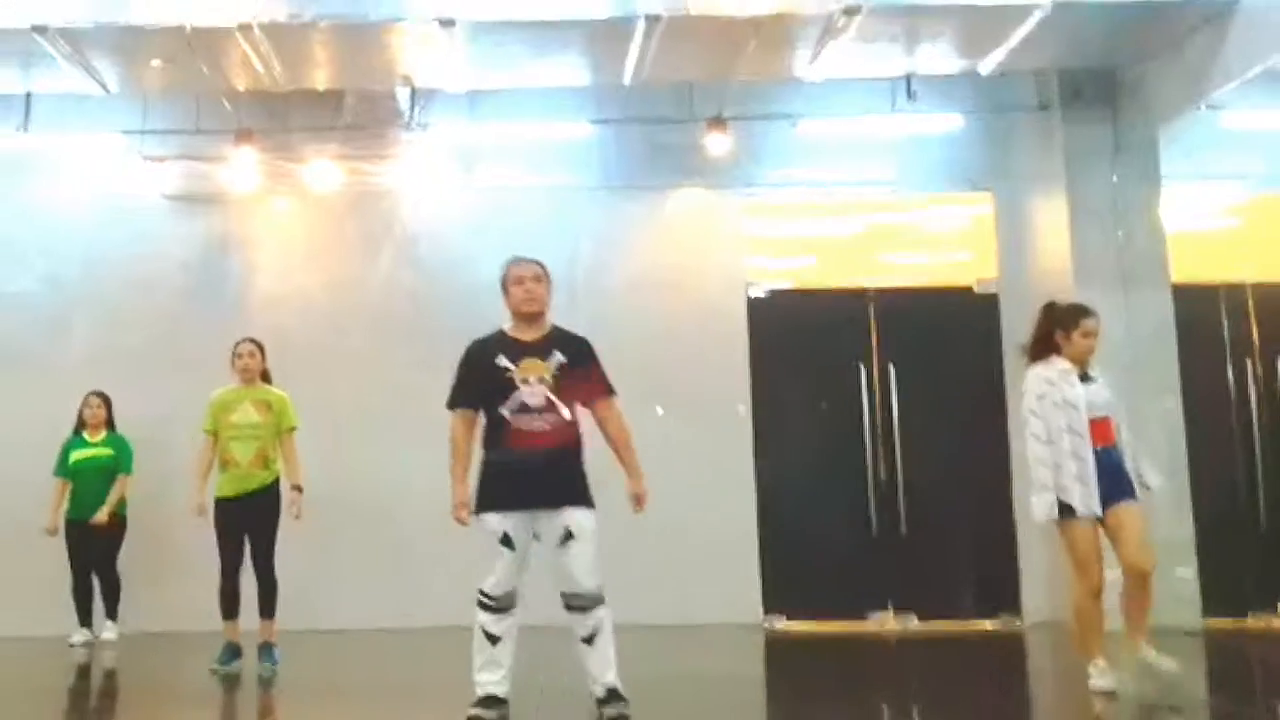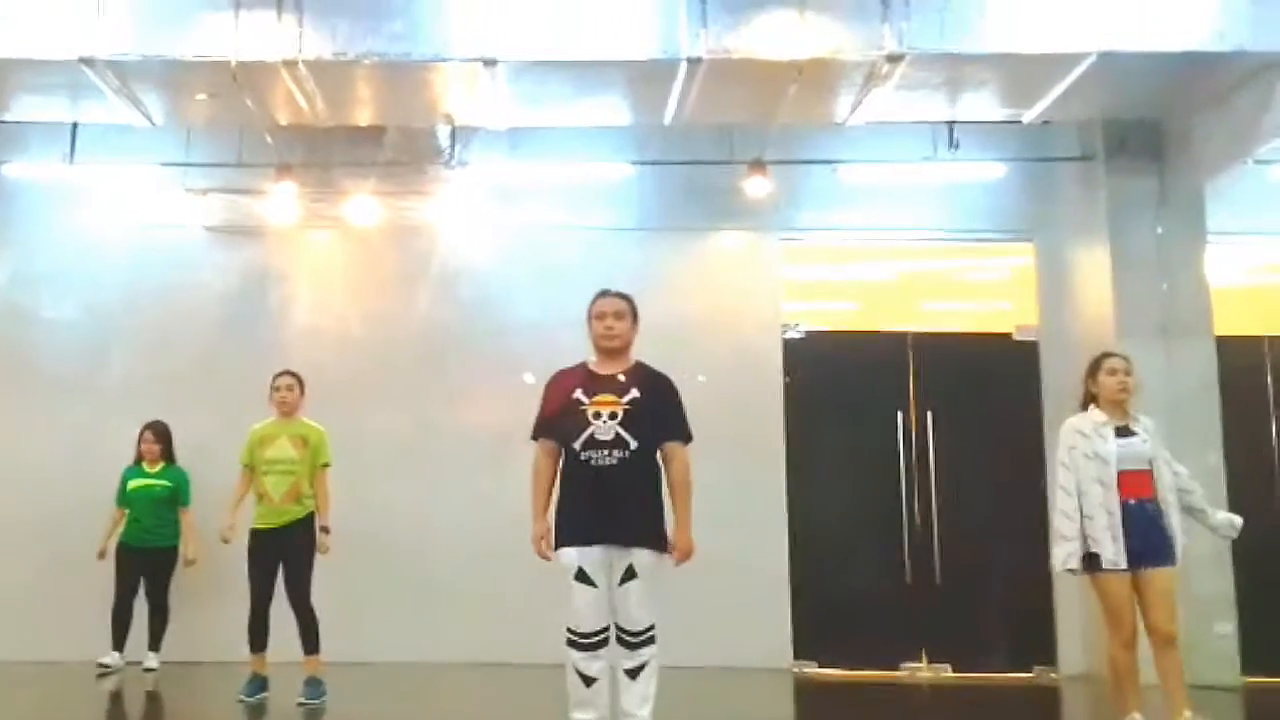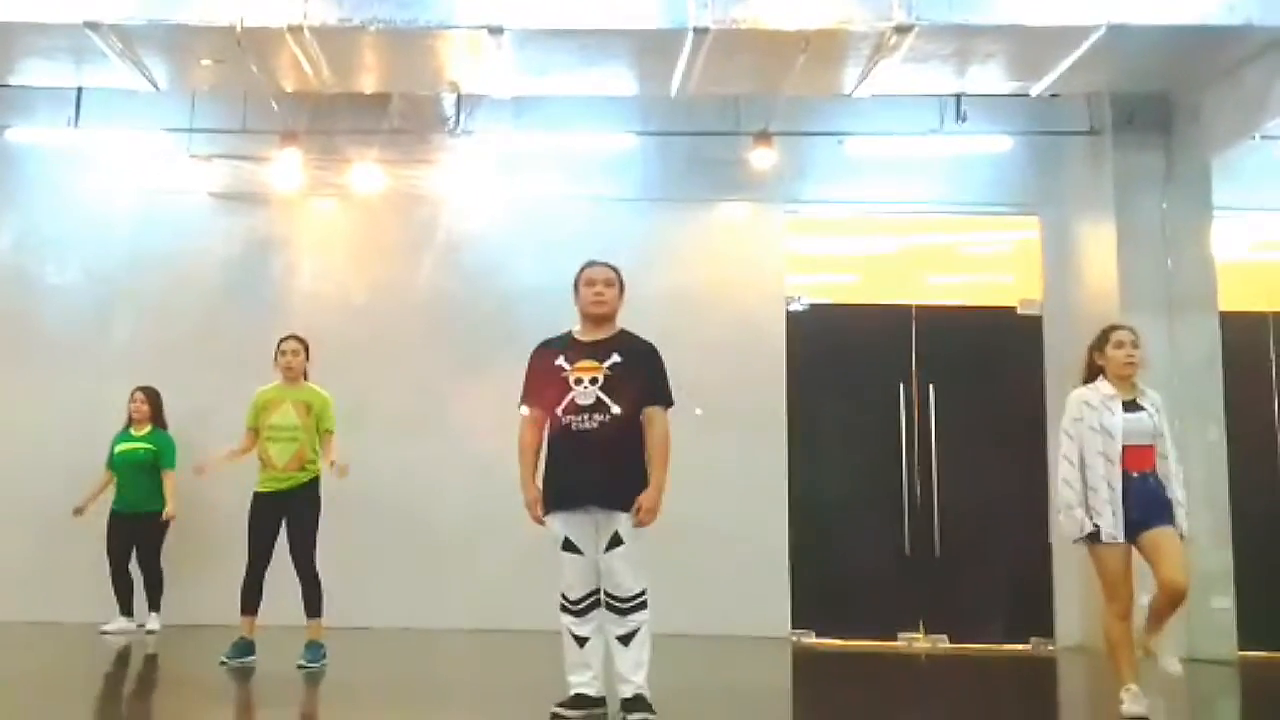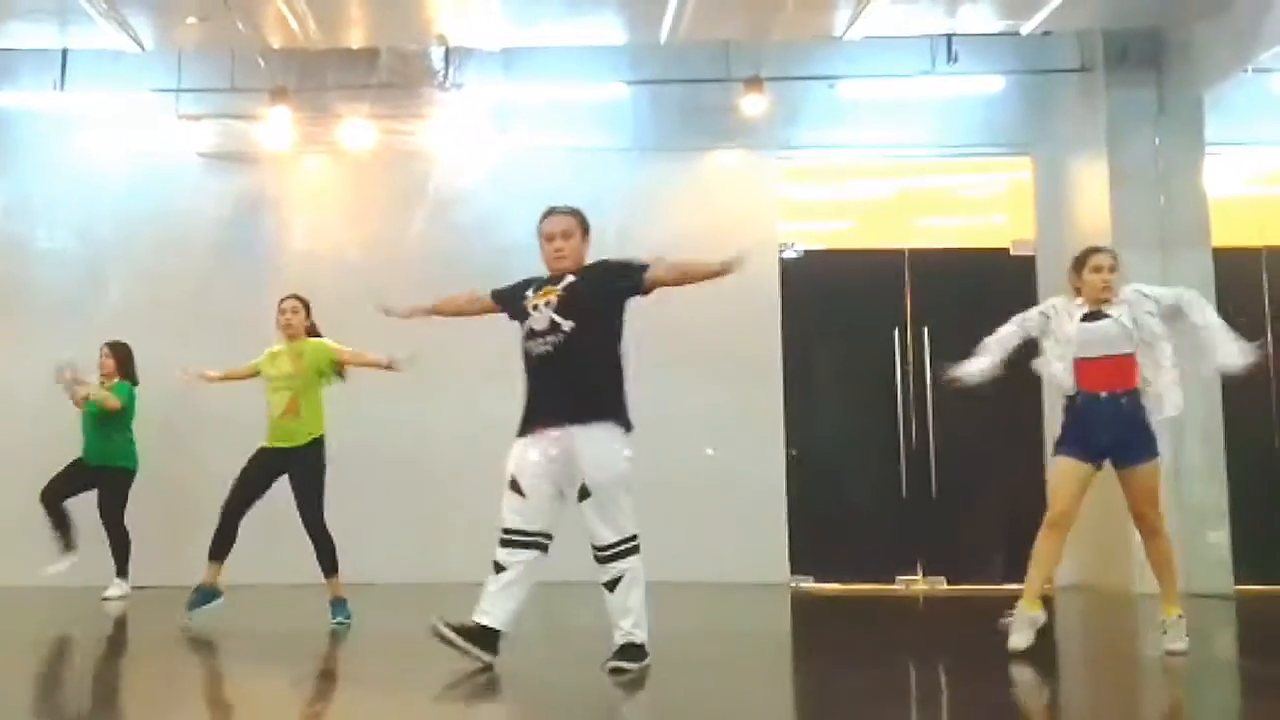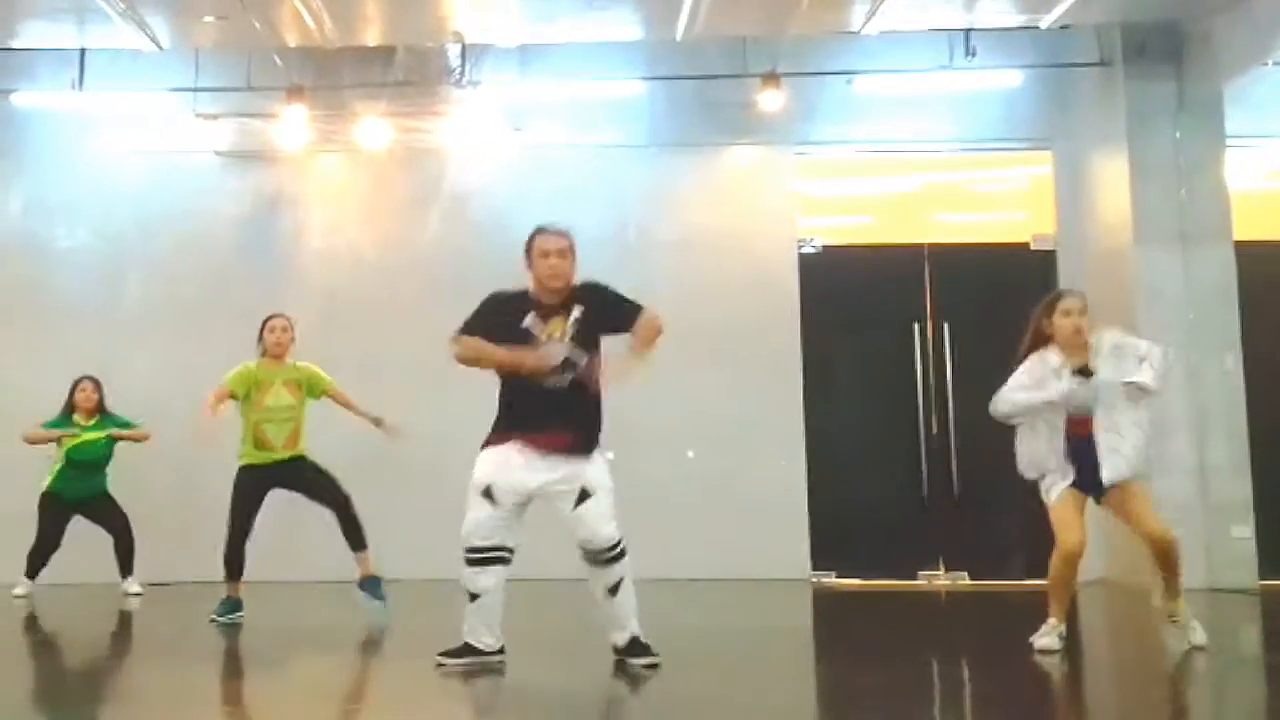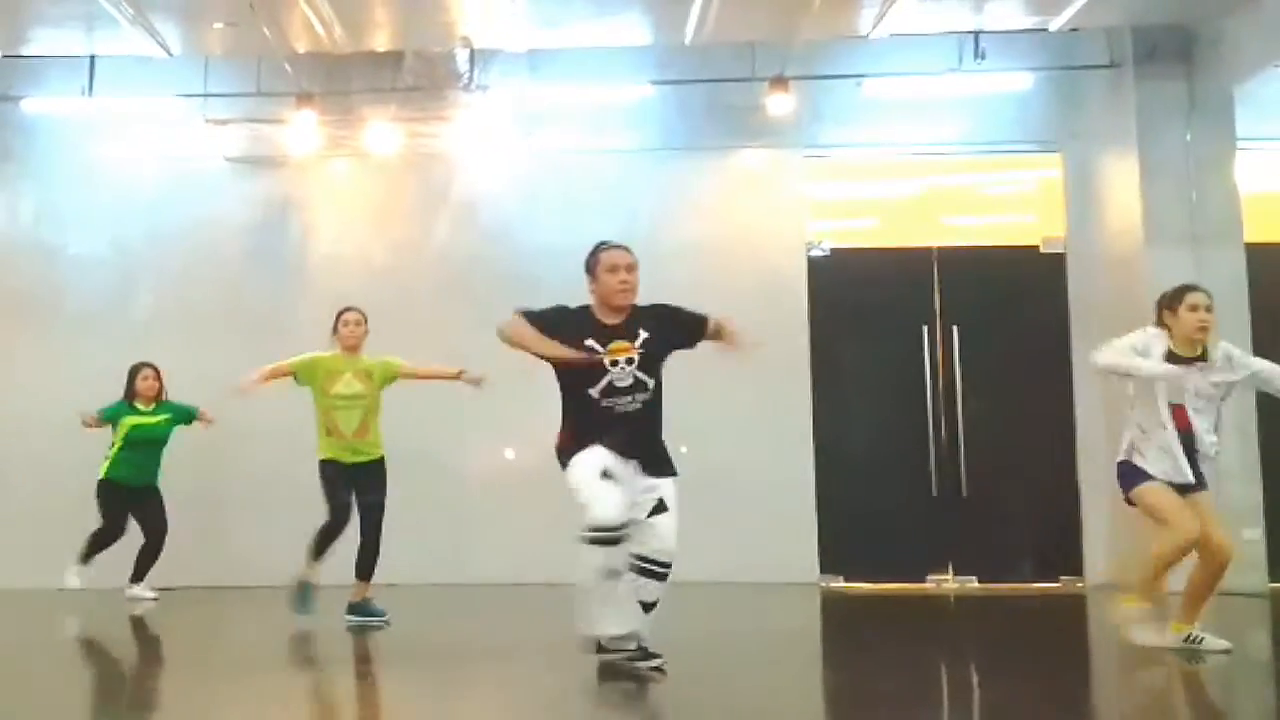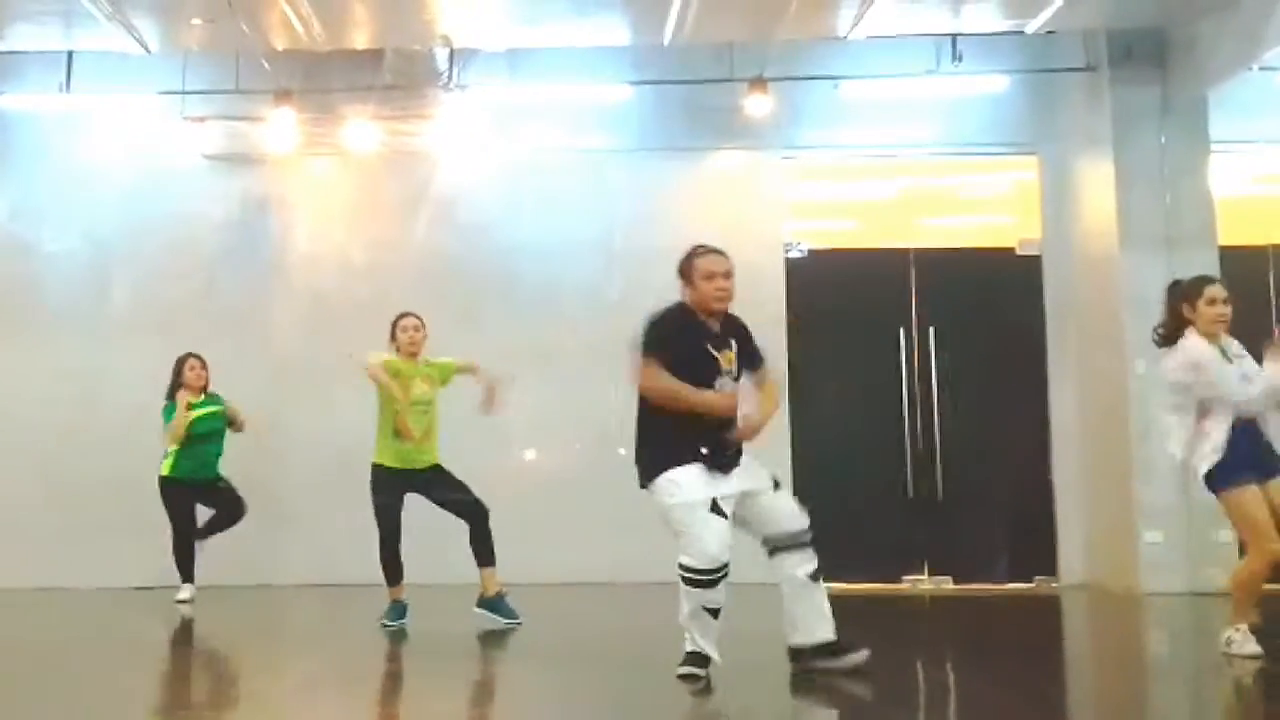
dt=0.7s
person 1, frame 1
left shoulder: (576, 349)
right shoulder: (482, 353)
left elbow: (607, 412)
right elbow: (463, 421)
left wrist: (634, 473)
right wrist: (460, 485)
left hip: (568, 491)
right hip: (504, 492)
left knee: (584, 589)
right knee: (498, 591)
person 1, frame 2
left shoulder: (656, 386)
right shoulder: (562, 384)
left elbow: (675, 458)
right elbow: (546, 454)
left wrist: (683, 525)
right wrist: (538, 518)
left hip: (639, 528)
right hip: (579, 528)
left knee: (635, 627)
right knee: (586, 630)
person 1, frame 3
left shoulder: (640, 353)
right shoulder: (548, 353)
left elbow: (656, 422)
right elbow: (531, 420)
left wrist: (655, 486)
right wrist: (528, 482)
left hip: (622, 493)
right hip: (566, 494)
left knee: (625, 592)
right knee: (576, 595)
person 1, frame 4
left shoulder: (604, 279)
right shoulder: (525, 290)
left elbow: (658, 272)
right elbow: (479, 302)
left wrist: (715, 269)
right wrist: (420, 308)
left hip: (593, 427)
right hip: (538, 429)
left knee: (613, 535)
right knee: (520, 531)
left ankle: (632, 640)
right ankle: (487, 629)
person 1, frame 5
left shoulder: (592, 299)
right shoulder: (503, 306)
left elbow: (650, 322)
right elbow: (463, 349)
left wrist: (624, 362)
right wrist: (523, 358)
left hip: (578, 452)
right hip: (513, 446)
left knee: (603, 541)
right knee: (480, 538)
left ankle: (628, 638)
right ankle: (483, 641)
person 1, frame 6
left shoulder: (656, 320)
right shoulder: (568, 321)
left elbow: (716, 327)
right elbow: (512, 326)
left wrist: (726, 333)
right wrist: (545, 347)
left hip: (650, 462)
right hip: (592, 451)
left knee: (656, 556)
right knee: (608, 518)
left ankle: (628, 639)
right ankle: (608, 629)
person 1, frame 7
left shoulder: (734, 329)
right shoulder: (671, 324)
left elbow: (765, 384)
right elbow: (651, 382)
left wrist: (758, 416)
right wrist: (717, 403)
left hip: (726, 459)
right hip: (676, 461)
left knee: (792, 530)
right knee: (708, 554)
left ankle: (812, 641)
right ankle: (699, 649)
person 2, frame 1
left shoulder: (1095, 378)
right shoulder: (1040, 378)
right elbow: (1038, 439)
left wrist: (1143, 473)
right wrist: (1044, 494)
left hip: (1114, 472)
right hip: (1074, 480)
left knee: (1139, 564)
right knee: (1089, 579)
left ankle: (1140, 644)
right ankle: (1097, 663)
person 2, frame 2
left shoulder: (1146, 428)
right shoulder: (1076, 429)
left elbow: (1174, 476)
right elbow: (1067, 489)
left wrist: (1213, 517)
right wrist: (1068, 545)
left hip: (1151, 527)
right hip: (1107, 533)
left knee: (1166, 632)
right knee: (1123, 633)
person 2, frame 3
left shoulder: (1153, 400)
right shoulder: (1083, 400)
left elbow: (1167, 456)
right elbow: (1070, 461)
left wrist: (1179, 505)
right wrist: (1074, 512)
left hip: (1152, 498)
right hip: (1107, 503)
left knee: (1177, 582)
right knee: (1119, 603)
left ankle: (1151, 635)
right ankle: (1129, 688)
person 2, frame 4
left shoulder: (1137, 301)
right shoulder: (1057, 311)
left elbow: (1189, 302)
right elbow: (1013, 331)
left wrist: (1221, 342)
right wrist: (983, 363)
left hip: (1129, 419)
right hip: (1081, 422)
left knee: (1150, 522)
right knee: (1056, 518)
left ankle: (1173, 614)
right ankle: (1028, 612)
person 2, frame 5
left shoulder: (1113, 344)
right shoulder: (1038, 366)
left elbow: (1153, 354)
right elbow: (1001, 406)
left wrist: (1148, 376)
right wrist: (1052, 392)
left hip: (1112, 459)
right hip: (1063, 465)
left knee: (1160, 535)
right knee: (1070, 545)
left ankle: (1176, 606)
right ankle: (1055, 622)
person 2, frame 6
left shoulder: (1222, 356)
right shoulder: (1149, 341)
right elbow: (1106, 358)
right wrist: (1152, 370)
left hip: (1188, 466)
right hip: (1142, 463)
left knee: (1219, 551)
right knee: (1184, 531)
left ankle: (1182, 627)
right ankle: (1138, 603)
person 2, frame 7
left shoulder: (1229, 345)
right shoulder: (1191, 355)
right elbow: (1243, 398)
right hip: (1223, 457)
left ankle: (1245, 606)
right ankle: (1237, 628)
person 3, frame 1
left shoulder: (278, 400)
right shoulder: (219, 400)
left elbow: (288, 447)
right elbow: (209, 447)
left wrist: (296, 487)
right wrist: (199, 490)
left hip: (264, 490)
right hip: (227, 494)
left knee: (263, 566)
right knee: (229, 568)
left ankle: (267, 643)
right ankle: (232, 644)
person 3, frame 2
left shoulder: (314, 434)
right shoulder: (258, 433)
left elbow: (321, 484)
right elbow: (245, 478)
left wrist: (323, 527)
right wrist: (231, 516)
left hip: (299, 525)
right hip: (263, 526)
left knee: (299, 599)
right knee: (259, 602)
left ankle: (314, 680)
right ankle: (259, 678)
person 3, frame 3
left shoulder: (319, 399)
right shoulder: (262, 397)
left elbow: (327, 443)
right elbow: (249, 440)
left wrist: (333, 461)
right wrist: (221, 459)
left hip: (303, 489)
right hip: (266, 490)
left knee: (304, 564)
right knee: (255, 565)
left ankle: (315, 643)
right ankle: (245, 640)
person 3, frame 4
left shoulder: (316, 349)
right shoulder: (273, 353)
left elbow: (349, 356)
right elbow: (251, 370)
left wrist: (386, 363)
right wrist: (216, 376)
left hip: (306, 447)
right hip: (272, 448)
left knee: (313, 523)
right knee: (231, 511)
left ankle: (337, 600)
right ankle: (208, 587)
person 3, frame 5
left shoulder: (305, 373)
right shoulder: (247, 373)
left elbow: (340, 396)
right elbow: (215, 397)
left wrist: (371, 418)
right wrist: (210, 419)
left hip: (293, 460)
right hip: (254, 466)
left knee: (342, 503)
right knee: (236, 534)
left ankle: (368, 576)
right ankle: (232, 600)
person 3, frame 6
left shoulder: (378, 367)
right shoulder: (318, 363)
left elbow: (421, 371)
right elbow: (274, 370)
left wrist: (461, 376)
right wrist: (257, 378)
left hip: (369, 461)
right hip: (333, 459)
left knee: (371, 530)
right knee: (338, 517)
left ankle: (359, 601)
right ankle: (307, 576)
person 3, frame 7
left shoulder: (434, 368)
right shoulder: (388, 366)
left elbow: (473, 368)
right elbow: (372, 366)
left wrist: (488, 386)
right wrist: (392, 389)
left hip: (428, 466)
right hip: (389, 469)
left knee: (477, 513)
right knee: (389, 537)
left ankle: (491, 595)
right ankle: (396, 602)
person 4, frame 1
left shoulder: (118, 443)
right shoulder: (71, 444)
left elbow: (121, 481)
right elbow: (62, 482)
left wrist: (106, 510)
right wrist: (54, 516)
left hip: (109, 519)
right hip: (76, 519)
left knee: (105, 568)
right knee: (80, 573)
left ankle: (111, 622)
right ankle: (85, 628)
person 4, frame 2
left shoulder: (176, 475)
right shoulder: (130, 473)
left elbow: (184, 513)
right elbow: (120, 509)
left wrist: (189, 546)
right wrist: (105, 540)
left hip: (163, 548)
right hip: (130, 545)
left knee: (157, 599)
right knee: (123, 597)
left ankle: (153, 653)
right ankle: (116, 653)
person 4, frame 3
left shoulder: (161, 439)
right shoulder: (120, 438)
left elbow: (168, 474)
right elbow: (109, 474)
left wrist: (170, 504)
right wrist: (87, 501)
left hip: (151, 513)
right hip: (121, 511)
left knee: (149, 562)
right knee: (117, 563)
left ankle: (154, 614)
right ankle: (126, 618)
person 4, frame 4
left shoulder: (124, 389)
right shoulder: (100, 386)
left elbow: (113, 404)
right elbow: (82, 404)
left wrist: (89, 389)
right wrist: (71, 384)
left hip: (117, 464)
right hip: (91, 461)
left knee: (112, 520)
right knee: (49, 495)
left ankle: (121, 581)
right ankle: (68, 551)
person 4, frame 5
left shoulder: (110, 421)
right shoulder: (63, 423)
left elbow: (144, 433)
right elbow: (29, 437)
left wrist: (121, 433)
right wrist: (61, 433)
left hip: (95, 494)
right hip: (58, 494)
left knee: (122, 528)
right knee: (46, 541)
left ankle: (128, 579)
right ankle: (28, 580)
person 4, frame 6
left shoulder: (170, 410)
right shoulder: (121, 409)
left elbow: (203, 414)
right elbow: (94, 420)
left wrist: (207, 418)
right wrist: (89, 420)
left hip: (146, 485)
right hip: (114, 480)
left knee: (157, 532)
right knee: (114, 528)
left ankle: (134, 585)
right ankle: (79, 566)
person 4, frame 7
left shoulder: (214, 402)
right shoulder: (172, 406)
left elbow: (238, 426)
right elbow: (176, 437)
left wrist: (233, 415)
right wrist: (181, 406)
left hip: (208, 477)
right hip: (176, 478)
left knee: (235, 508)
right knee: (184, 530)
left ankle: (195, 536)
right ankle: (186, 584)
